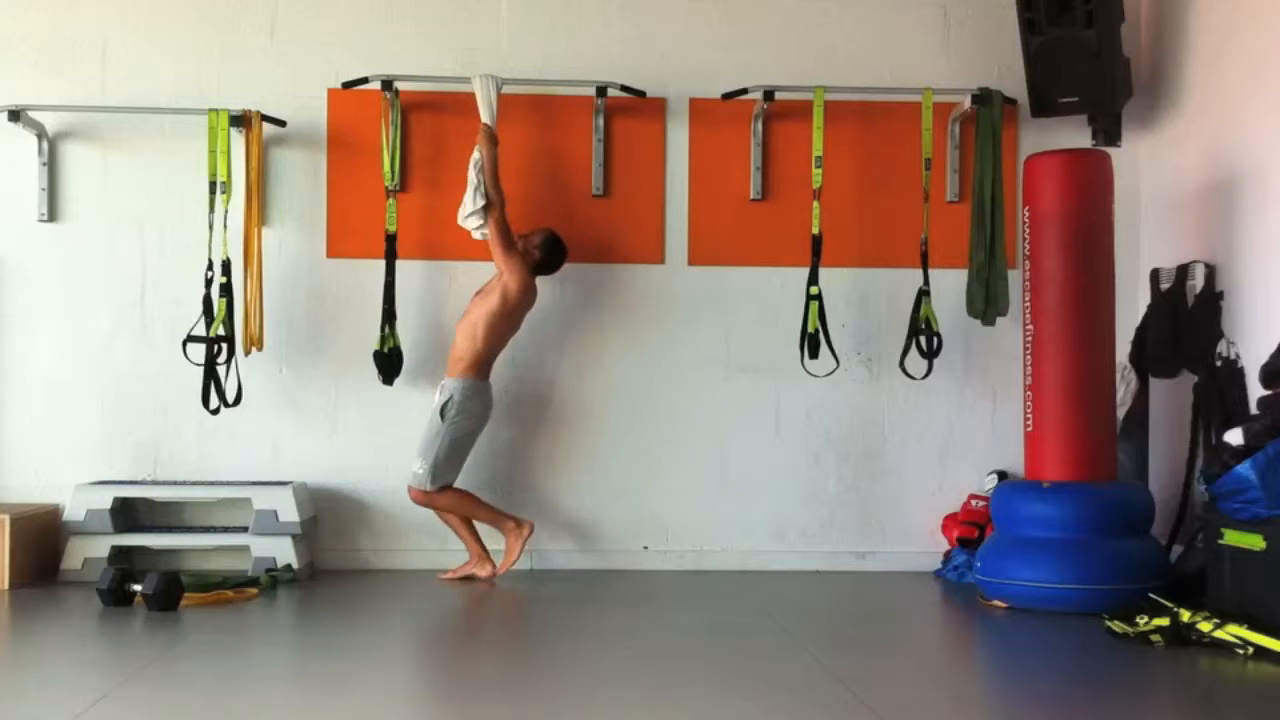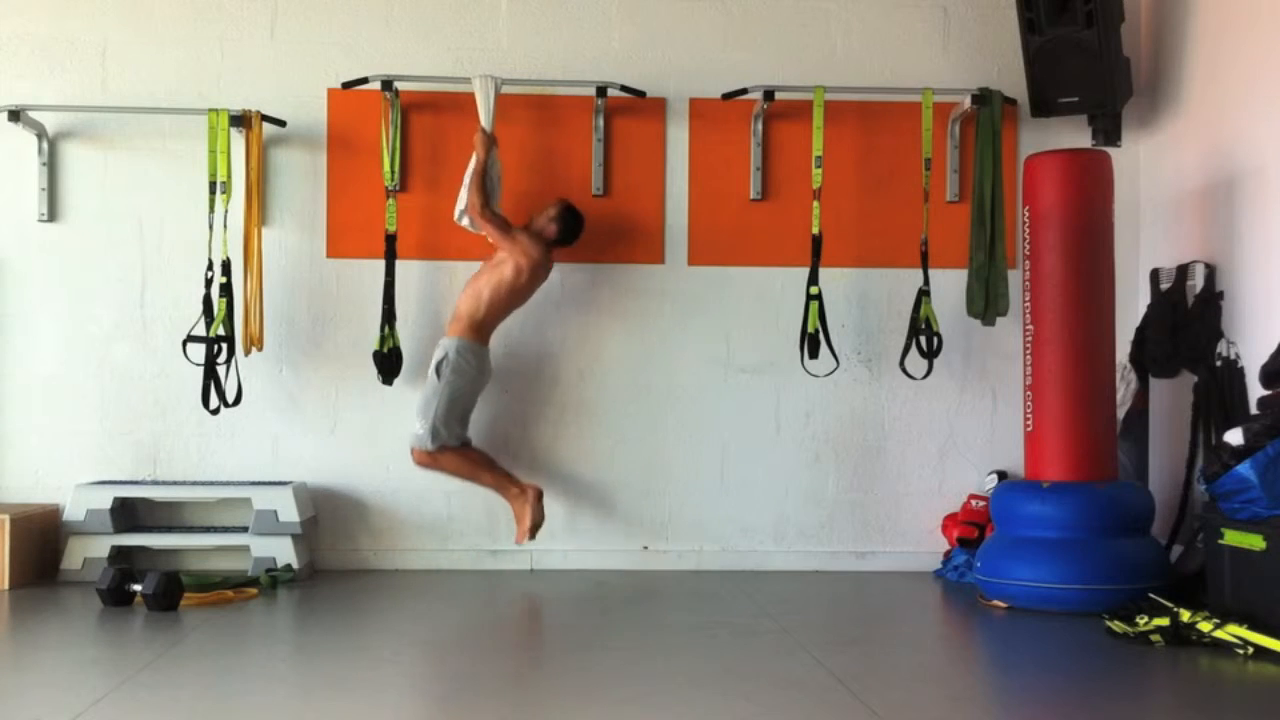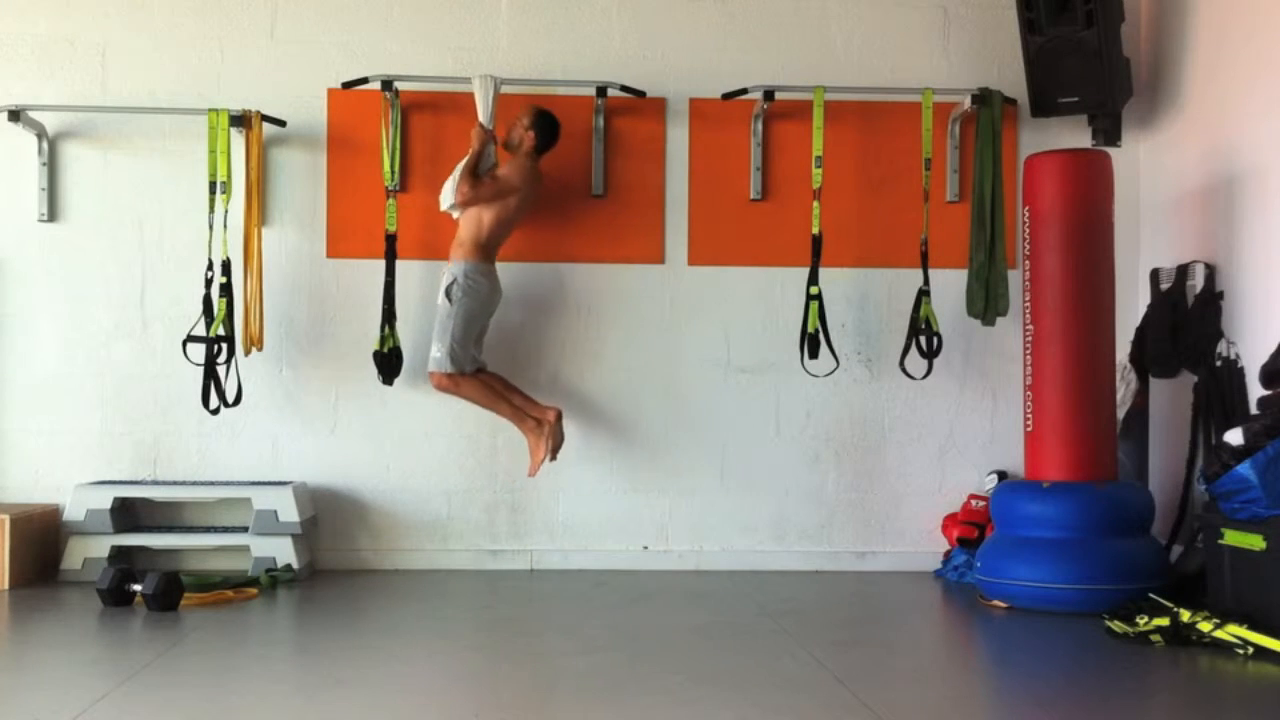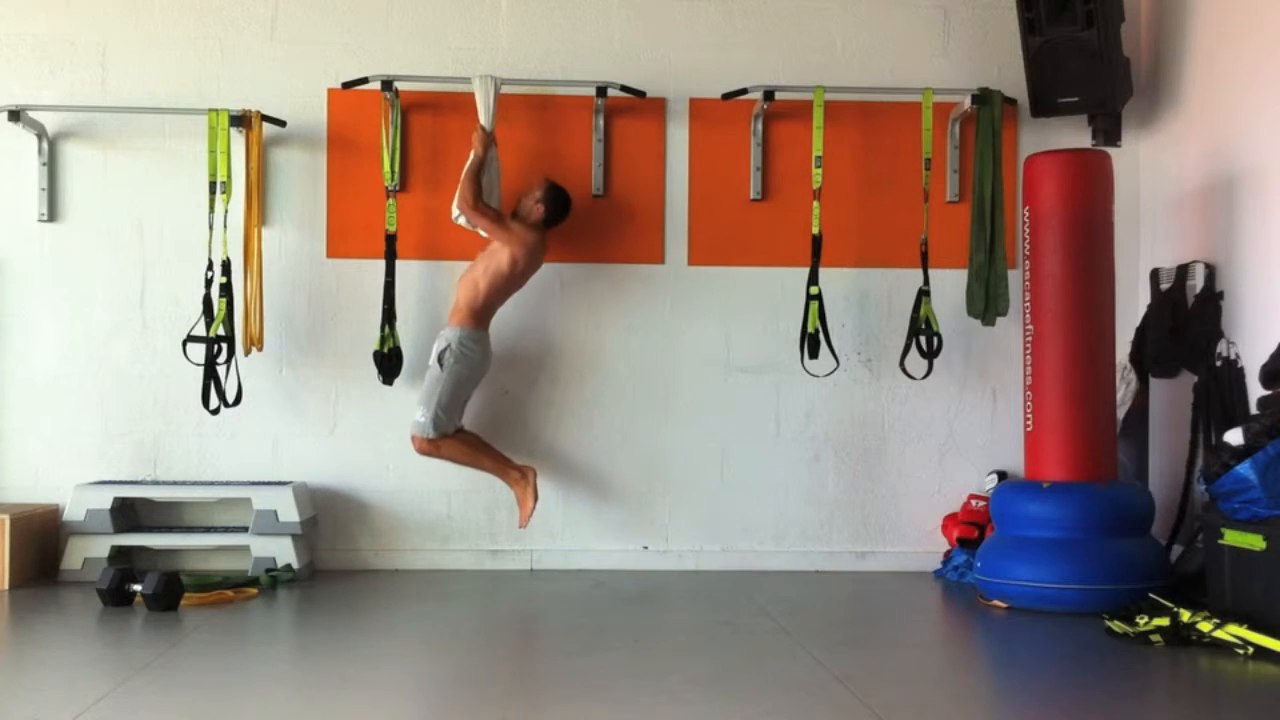
dt=0.7s
person 1, frame 1
left shoulder: (518, 279)
right shoulder: (515, 283)
left elbow: (496, 214)
right elbow: (495, 219)
left wrist: (489, 152)
right wrist: (487, 155)
left hip: (462, 392)
right hip: (462, 390)
left knee: (423, 489)
right knee: (435, 485)
left ankle: (512, 527)
right ankle: (480, 558)
person 1, frame 2
left shoulder: (532, 251)
right shoulder: (529, 254)
left elbow: (478, 210)
right elbow: (488, 216)
left wrist: (482, 154)
right wrist: (487, 159)
left hip: (458, 352)
right hip: (468, 352)
left knee: (426, 452)
right knee: (450, 444)
left ankle: (516, 491)
right ankle: (519, 488)
person 1, frame 3
left shoulder: (521, 169)
right shoulder: (521, 172)
left elbow: (464, 195)
right elbow: (476, 197)
left wrist: (477, 147)
right wrist: (481, 150)
left hip: (467, 275)
right hip: (478, 277)
left knee: (444, 375)
right knee: (469, 370)
left ankle: (530, 424)
right ankle: (543, 413)
person 1, frame 4
left shoulder: (524, 238)
right shoulder: (522, 241)
left elbow: (469, 203)
right elbow: (479, 208)
left wrist: (479, 152)
right wrist: (486, 154)
left hip: (461, 342)
right hip: (467, 341)
left knee: (426, 439)
right knee: (445, 432)
left ankle: (516, 476)
right ankle: (516, 474)
